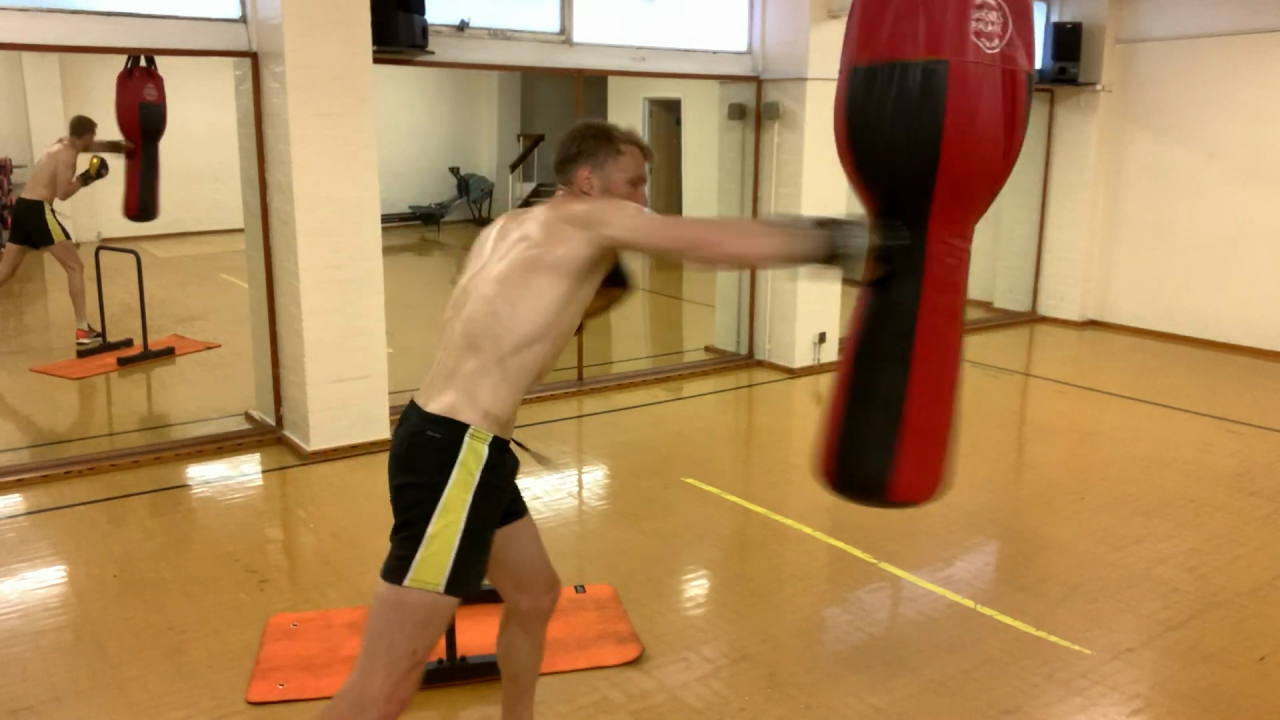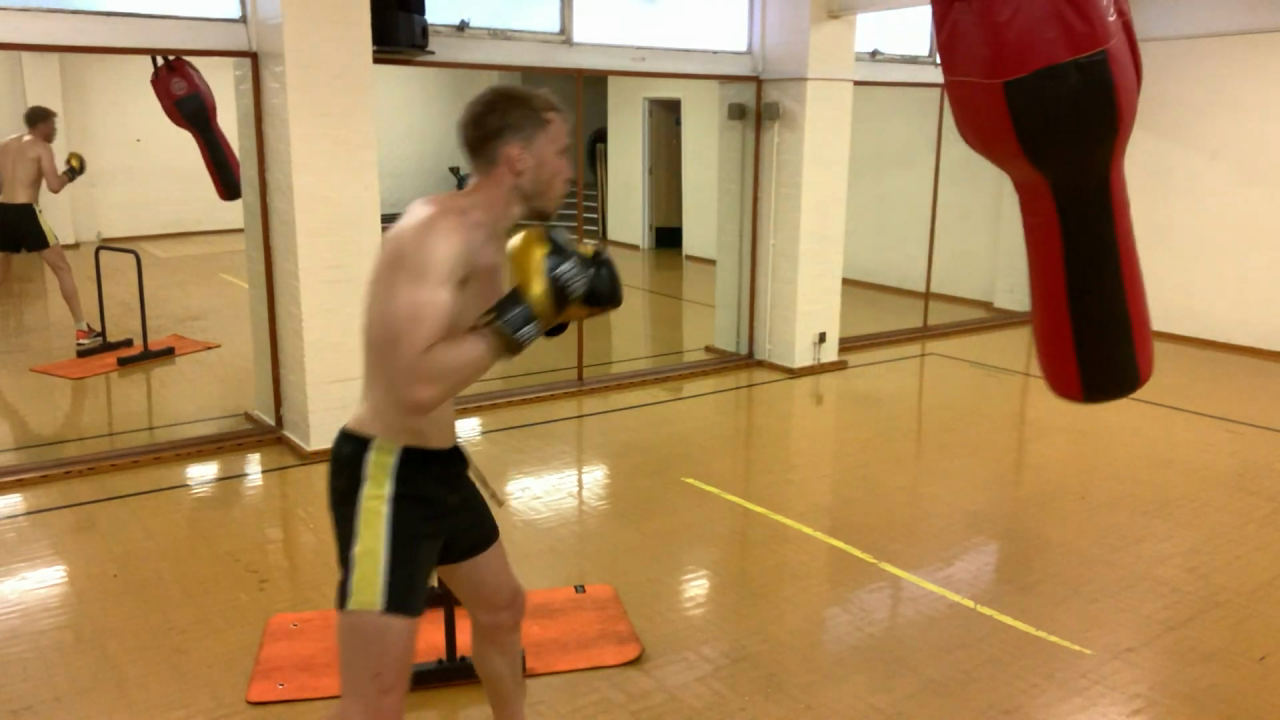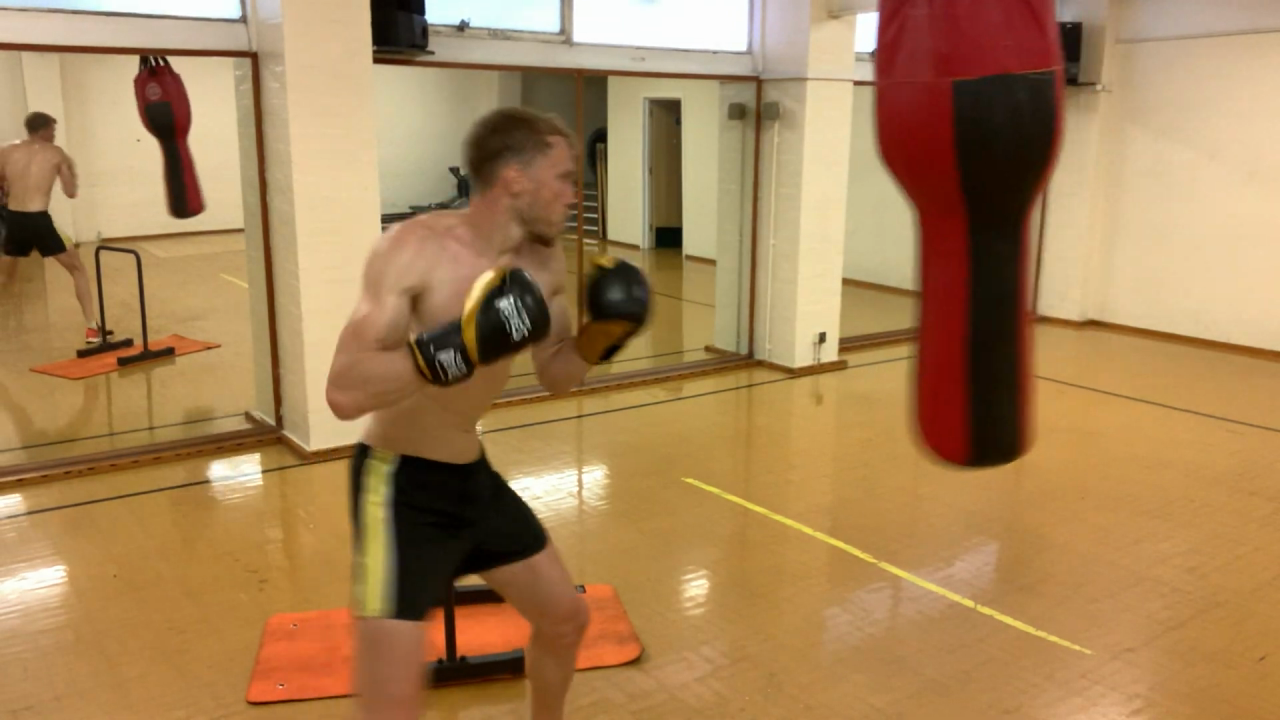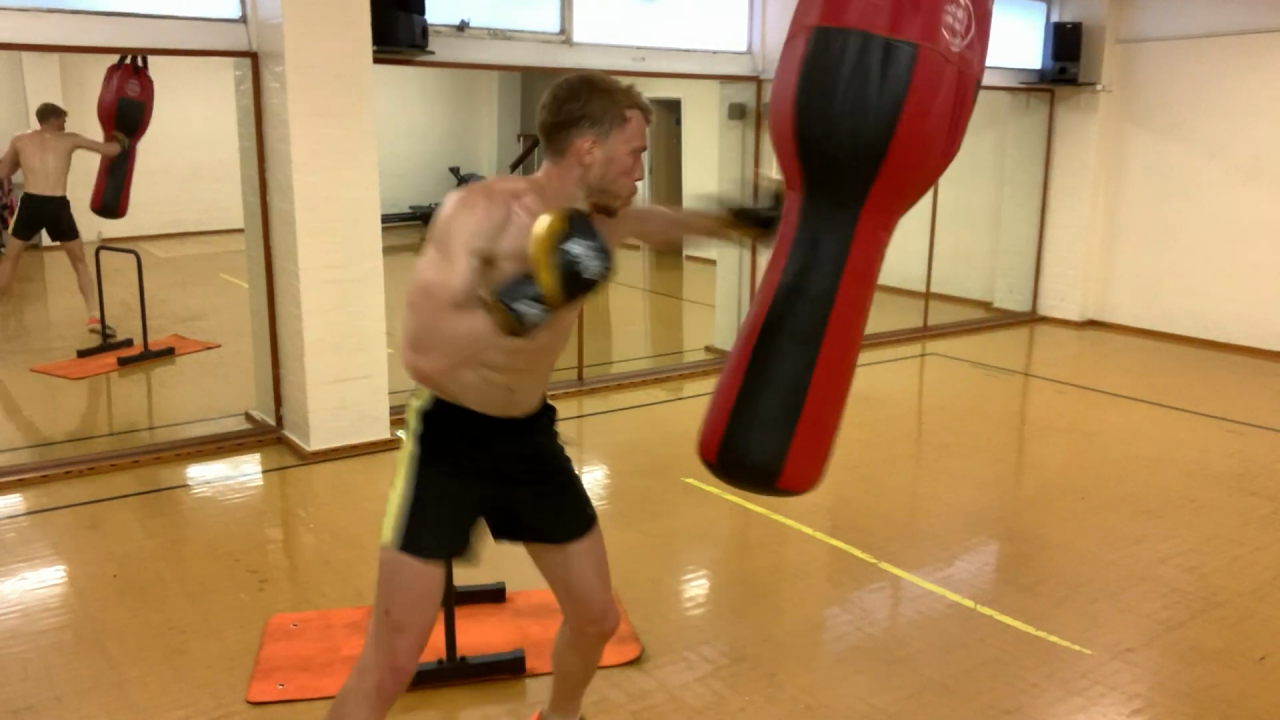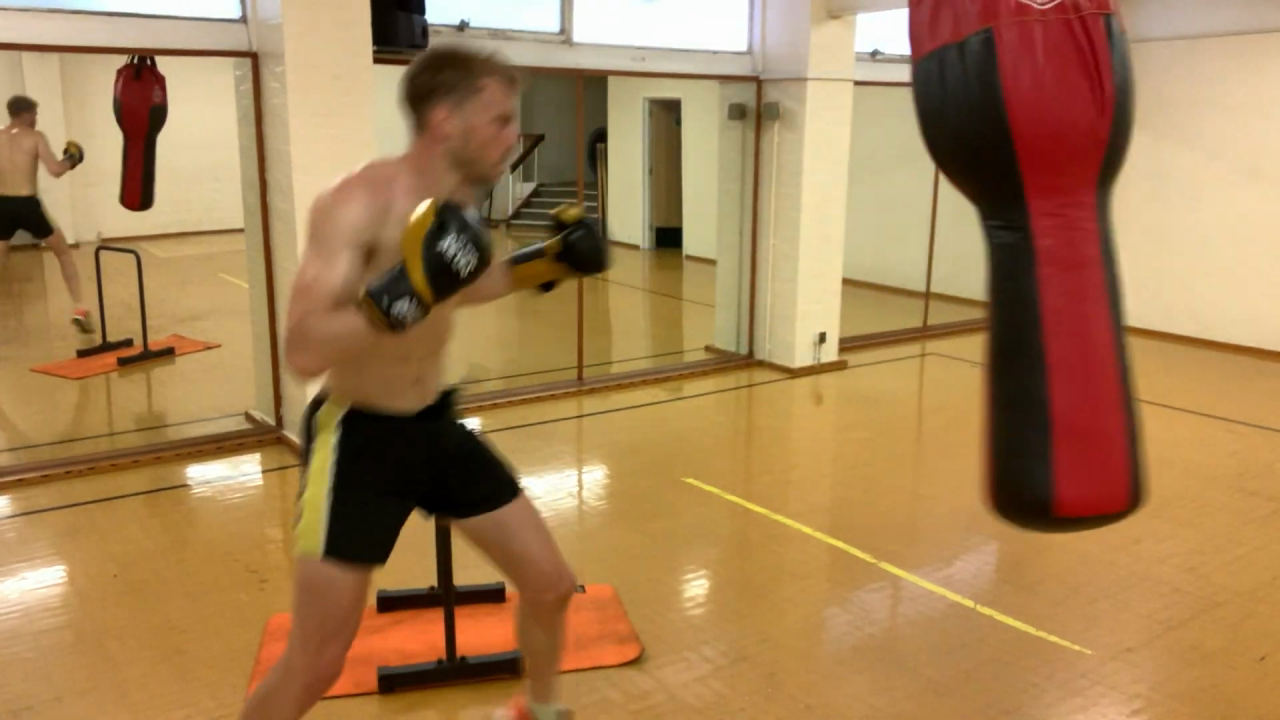
dt=0.5s
person 1, frame 1
left shoulder: (511, 228)
right shoulder: (588, 216)
right elbow: (717, 241)
left wrist: (570, 311)
right wrist: (837, 238)
left hip: (447, 445)
right hip: (450, 457)
left knee: (535, 593)
person 1, frame 2
left shoulder: (497, 235)
right shoulder: (438, 230)
right elbow: (418, 383)
left wrist: (559, 305)
right wrist: (523, 312)
left hip: (442, 463)
right hip: (388, 474)
left knee: (501, 605)
person 1, frame 3
left shoulder: (542, 259)
right shoulder: (413, 249)
left elbow: (557, 376)
right elbow: (345, 393)
left wrist: (604, 330)
right wrist: (459, 343)
left hip: (472, 478)
right hip: (399, 489)
left knee: (565, 617)
person 1, frame 4
left shoulder: (601, 209)
right shoulder: (478, 209)
left elbow: (655, 231)
right elbow: (429, 356)
left wrist: (729, 218)
left hip: (529, 439)
right hip: (445, 440)
left knee: (596, 616)
right knee: (391, 665)
person 1, frame 5
left shoulder: (454, 196)
right shoulder: (355, 203)
right elbow: (303, 353)
left wrist: (550, 260)
right wrist: (408, 289)
left hip: (434, 424)
right hip: (356, 439)
left knee: (552, 584)
right knee: (317, 666)
person 2, frame 1
left shoulder: (63, 144)
right shoulder: (67, 153)
left elbow: (97, 147)
right elbow: (63, 194)
left wrist: (119, 146)
right wrist: (87, 177)
left hip: (23, 207)
right hip: (37, 210)
right knee: (75, 267)
right ankle: (83, 330)
person 2, frame 2
right shoulder: (42, 147)
right elbow: (54, 187)
right wrist: (72, 172)
right hip: (25, 213)
right knee: (63, 270)
right ankle: (82, 330)
person 2, frame 3
right shoulder: (56, 153)
right elbow: (71, 192)
right wrist: (70, 173)
right hip: (39, 220)
right knee: (78, 270)
right ankle: (92, 329)
person 2, frame 4
left shoulder: (20, 140)
right shoulder: (69, 138)
right elbow: (109, 150)
right wrist: (122, 142)
left hip: (30, 204)
right hip: (58, 206)
right knee: (80, 264)
right ankle: (95, 318)
person 2, frame 5
right shoulder: (35, 137)
right elbow: (56, 170)
right wrist: (73, 158)
right hip: (27, 204)
right knee: (64, 253)
right ankle: (79, 309)
